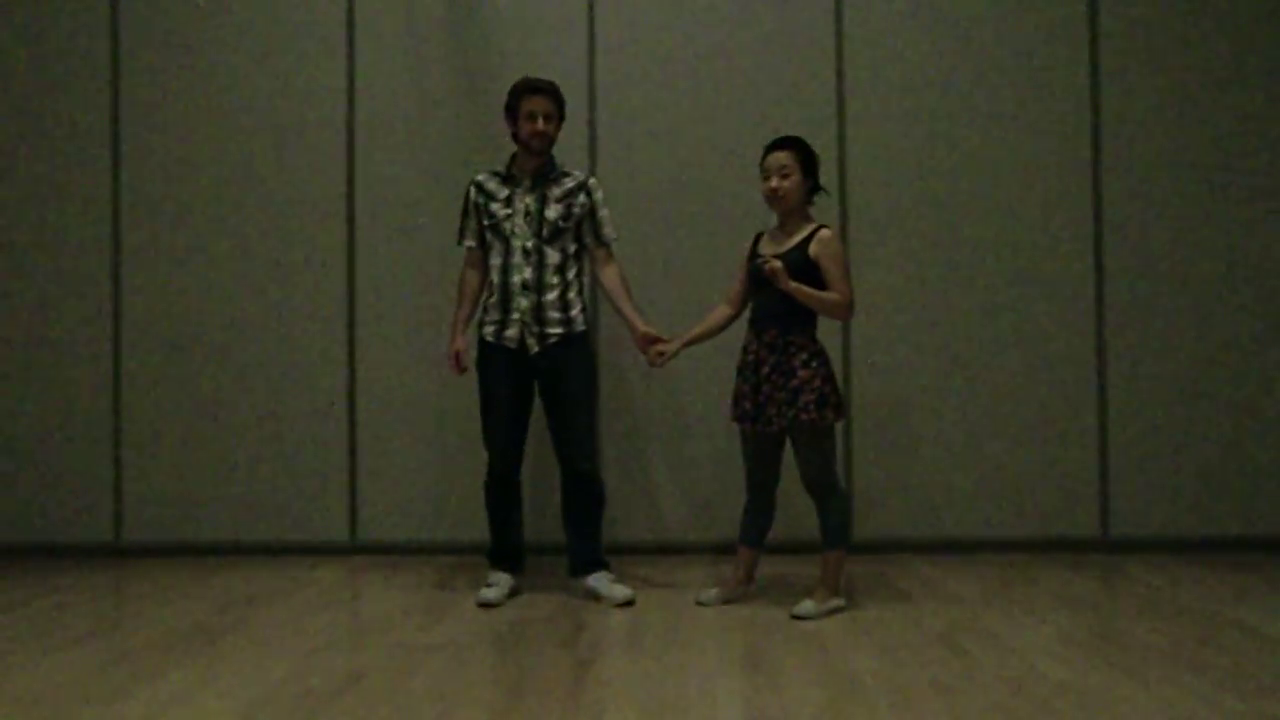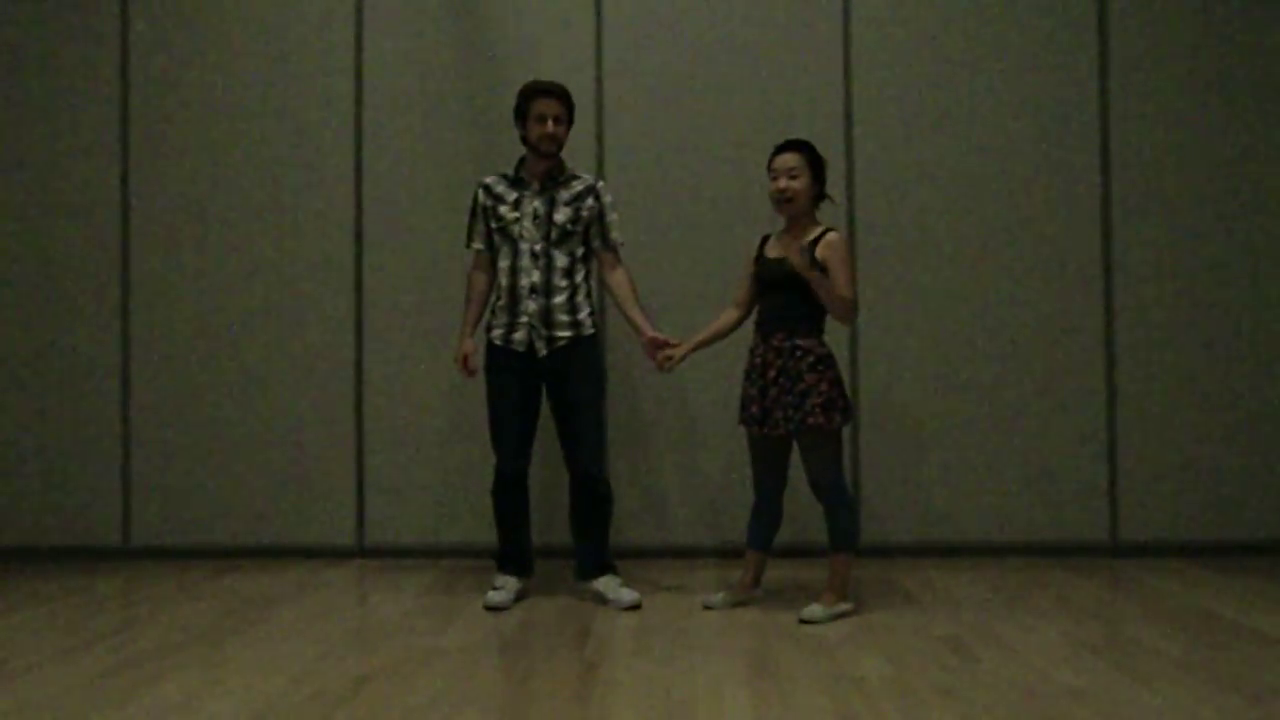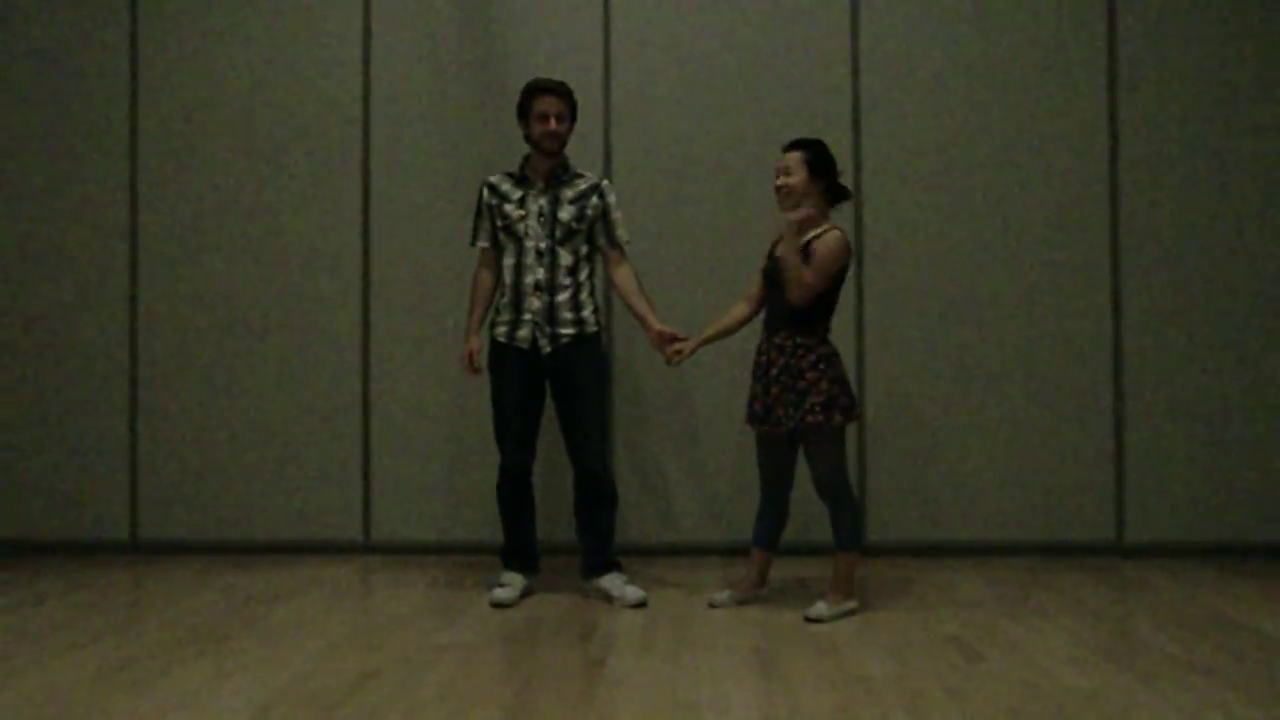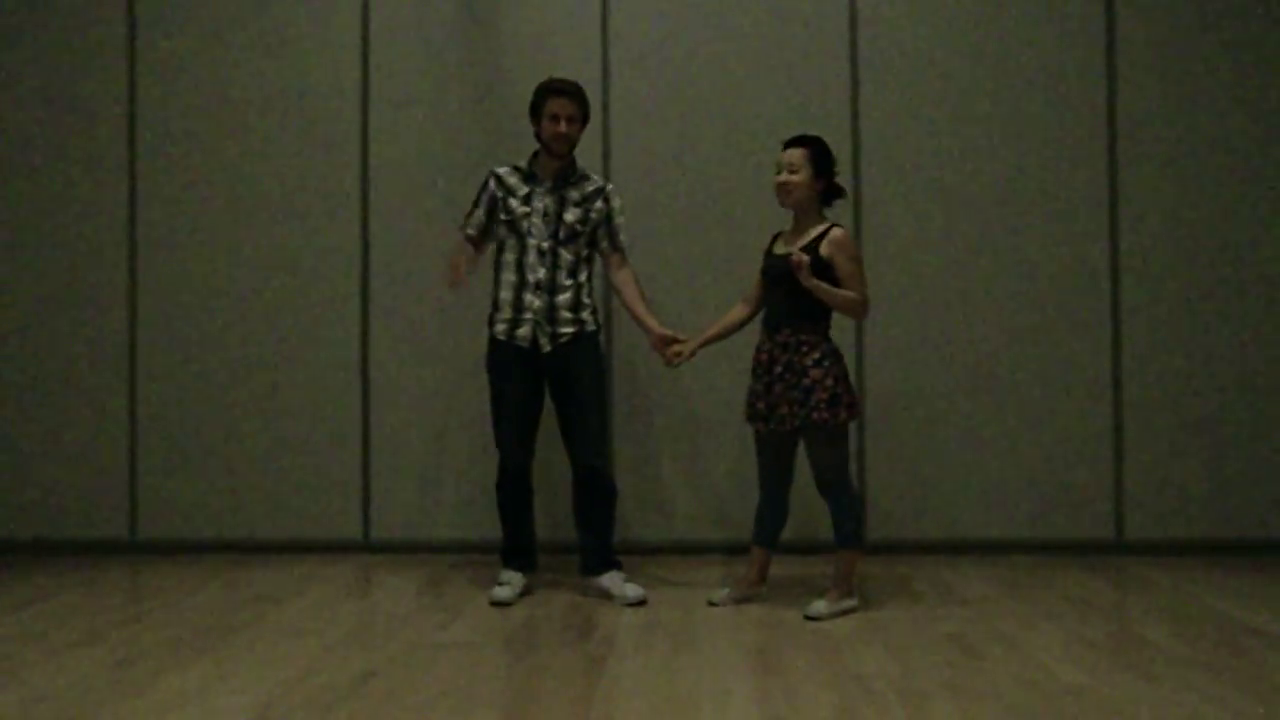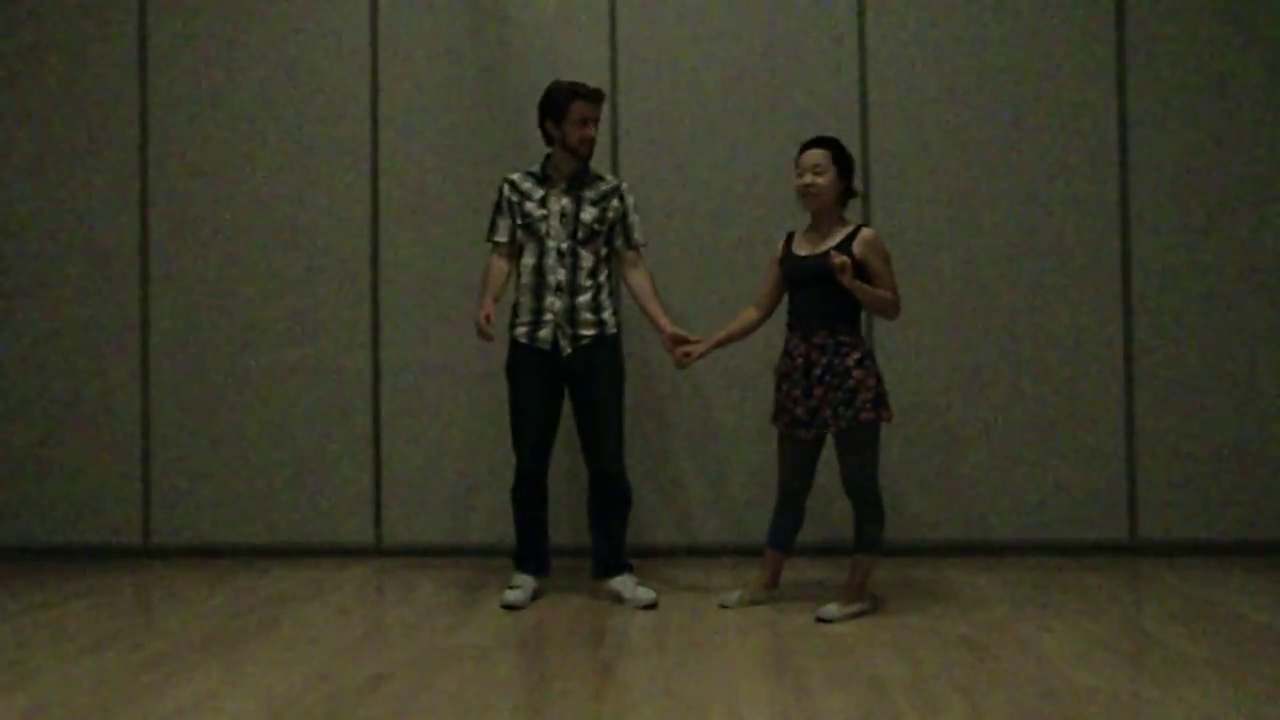
dt=1s
person 1, frame 1
left shoulder: (581, 189)
right shoulder: (483, 189)
left elbow: (604, 262)
right elbow: (474, 266)
left wrist: (636, 324)
right wrist: (459, 330)
left hip: (566, 340)
right hip: (501, 342)
left knee: (580, 459)
right knee: (502, 461)
left ankle: (590, 566)
right ankle: (504, 567)
person 1, frame 2
left shoulder: (590, 192)
right shoulder: (491, 192)
left elbow: (612, 266)
right elbow: (482, 268)
left wrist: (644, 328)
right wrist: (467, 333)
left hip: (575, 344)
right hip: (509, 345)
left knee: (588, 463)
right knee: (510, 465)
left ankle: (597, 570)
right ankle: (512, 570)
person 1, frame 3
left shoulder: (594, 191)
right shoulder: (496, 190)
left elbow: (617, 262)
right elbow: (487, 266)
left wrist: (651, 323)
right wrist: (472, 331)
left hip: (578, 341)
right hip: (513, 343)
left knee: (591, 460)
right knee: (514, 461)
left ankle: (602, 568)
right ankle: (517, 567)
person 1, frame 4
left shoulder: (598, 193)
right shoulder: (501, 182)
left elbow: (617, 265)
right elbow: (474, 245)
left wrist: (652, 326)
right wrist: (459, 263)
left hip: (576, 341)
right hip: (512, 341)
left knee: (592, 459)
right knee: (514, 460)
left ankle: (602, 566)
right ankle: (516, 566)
person 1, frame 5
left shoulder: (613, 193)
right shoulder: (516, 188)
left elbow: (632, 265)
right elbow: (502, 256)
left wrist: (664, 325)
right wrist: (486, 302)
left hip: (596, 343)
right hip: (533, 343)
left knee: (607, 462)
right knee: (530, 463)
left ankle: (613, 569)
right ankle: (529, 569)
person 2, frame 1
left shoulder: (822, 240)
right shoulder: (758, 243)
left elbow: (844, 307)
right elbow: (730, 307)
left wrist: (789, 283)
right wrist: (679, 343)
left hip: (802, 366)
right hip: (758, 365)
left knee: (820, 480)
right knee: (759, 482)
left ankle: (831, 588)
right ankle: (741, 577)
person 2, frame 2
left shoulder: (827, 241)
right shoulder: (765, 245)
left elbow: (847, 311)
right elbow: (737, 310)
left wrist: (809, 272)
right wrist: (686, 348)
left hip: (809, 366)
right hip: (764, 366)
left knee: (827, 483)
right knee: (766, 485)
left ankle: (838, 592)
right ankle: (749, 581)
person 2, frame 3
left shoulder: (832, 240)
right shoulder: (782, 242)
left elbow: (798, 295)
right elbow: (751, 303)
left wrist: (793, 236)
right wrist: (696, 342)
left hip: (813, 367)
right hip: (773, 365)
left knee: (831, 481)
right knee: (773, 483)
left ankle: (844, 590)
right ankle: (755, 579)
person 2, frame 4
left shoulder: (835, 239)
right shoulder: (776, 243)
left elbow: (859, 306)
right elbow: (748, 306)
left wrist: (811, 281)
right wrist: (696, 344)
left hip: (815, 365)
right hip: (771, 365)
left knee: (833, 481)
right knee: (772, 483)
left ankle: (844, 589)
right ankle: (754, 579)
person 2, frame 5
left shoulder: (863, 240)
right shoulder: (788, 245)
left elbow: (892, 307)
right elbow: (760, 309)
left wrist: (850, 282)
right wrist: (705, 346)
left hip: (846, 367)
right hip: (798, 368)
left knee: (859, 483)
right knee: (791, 484)
left ankle: (857, 591)
right ankle: (766, 581)
